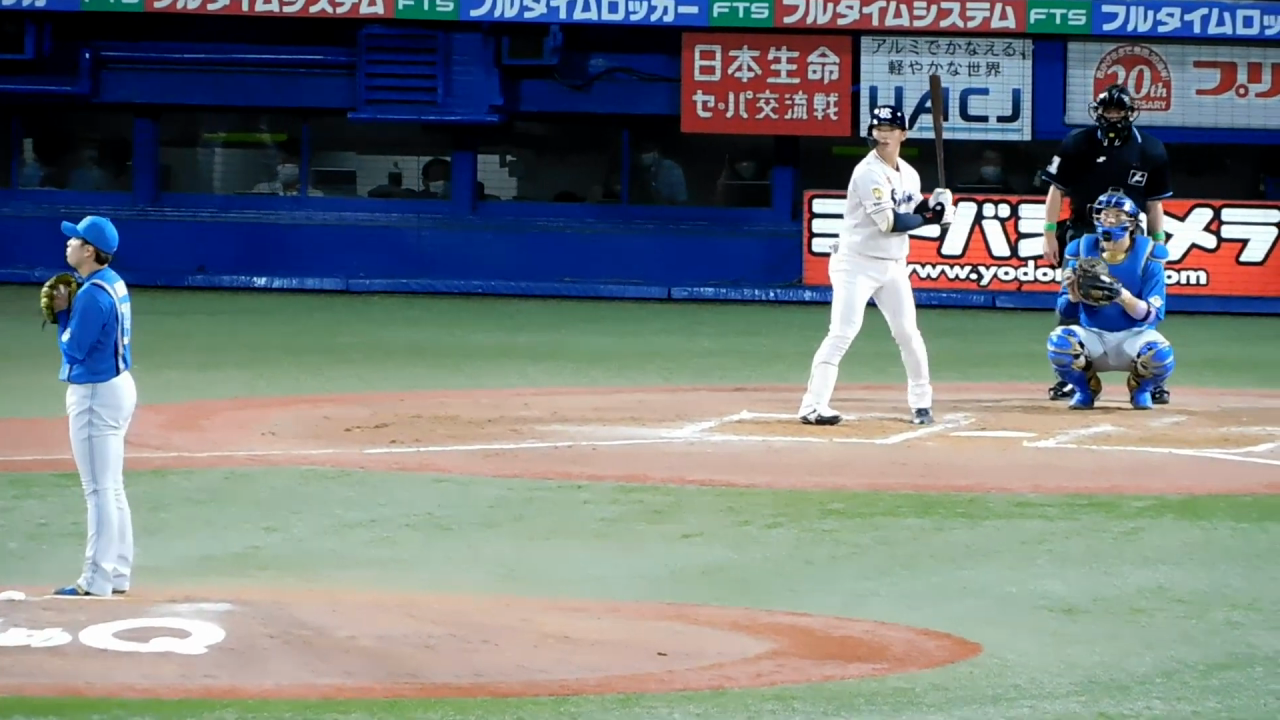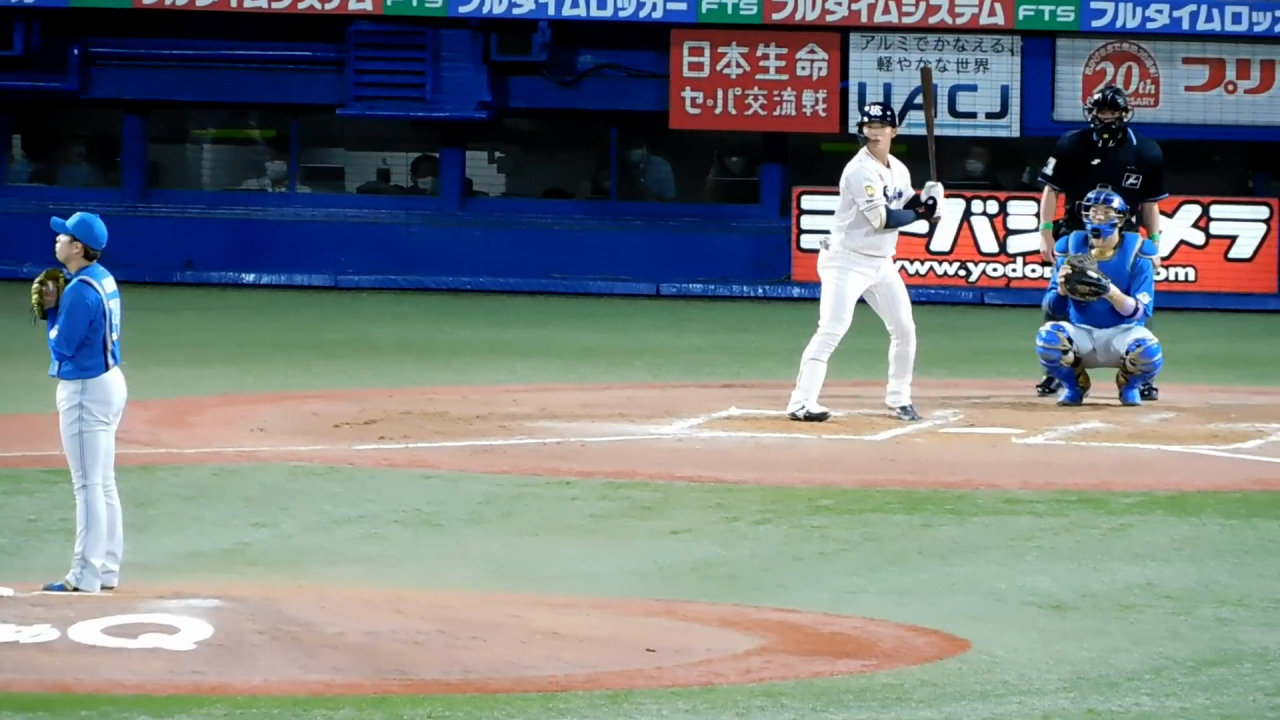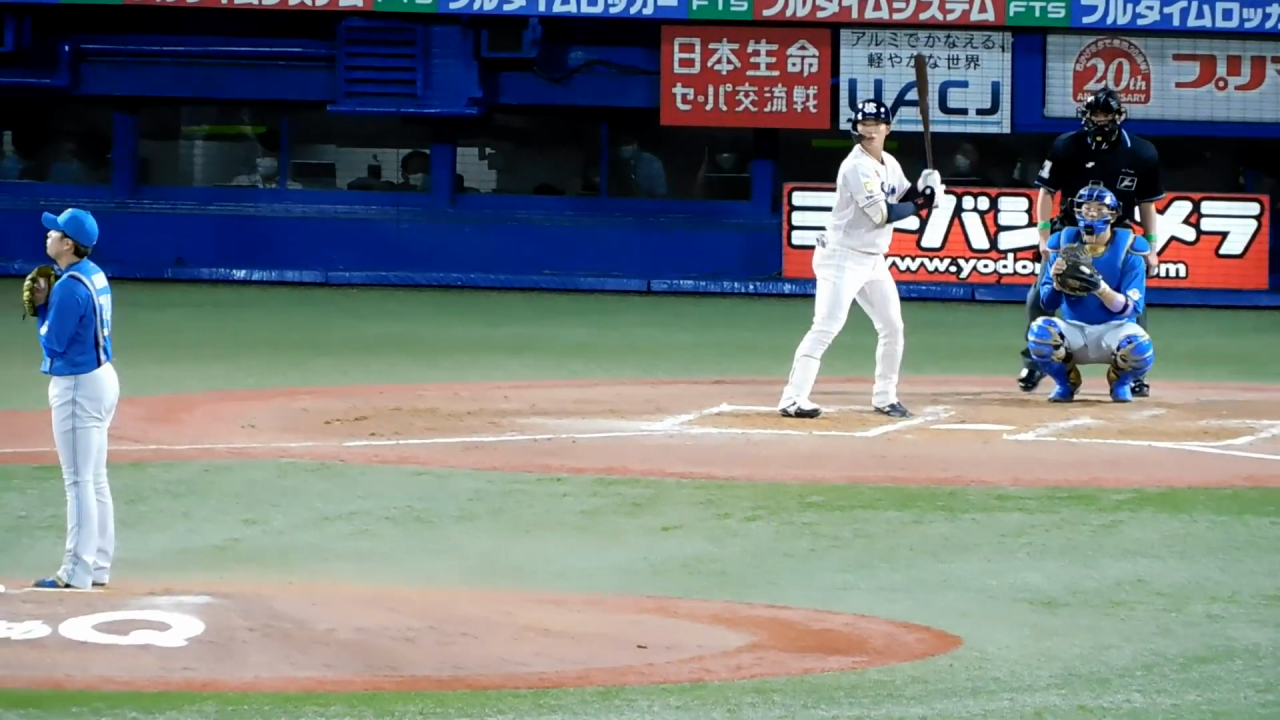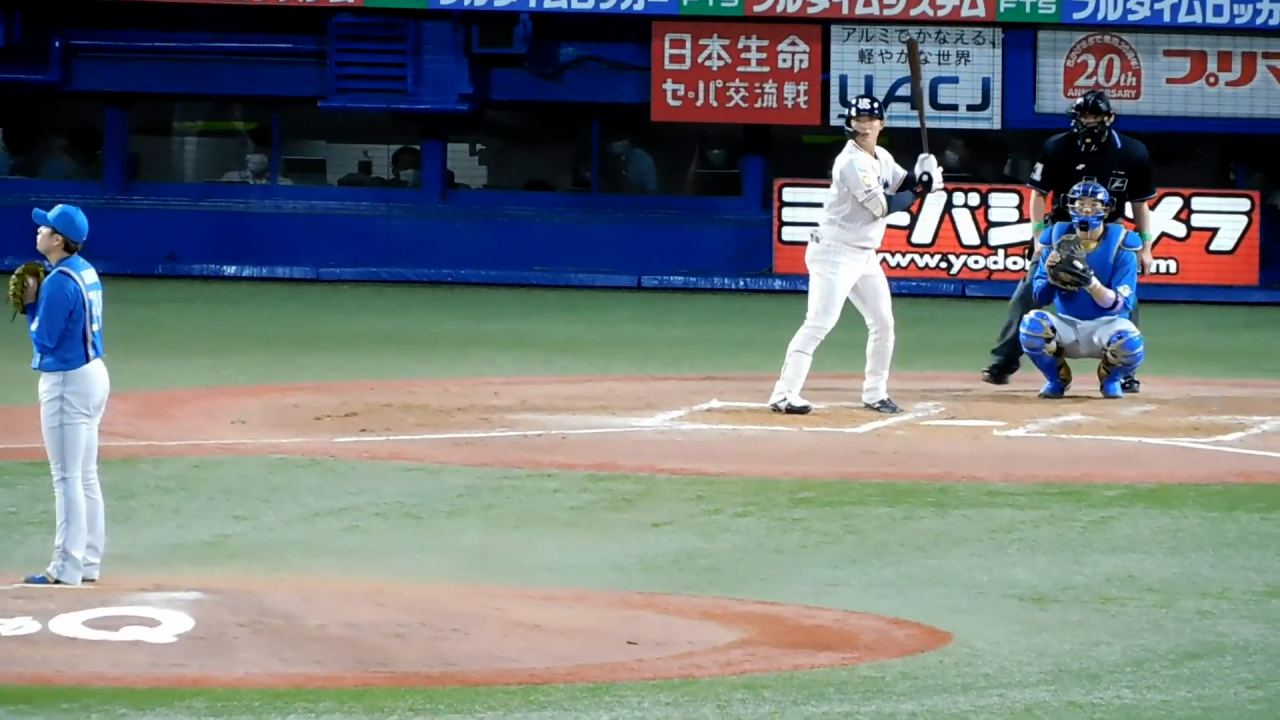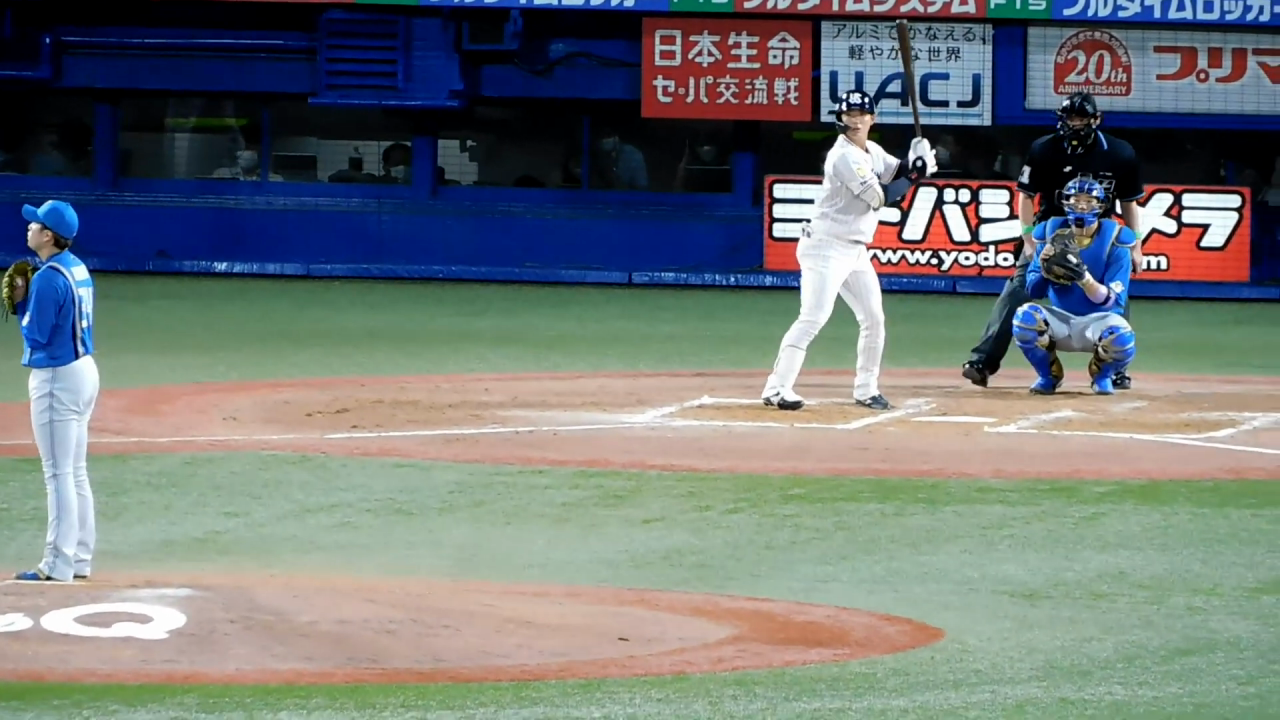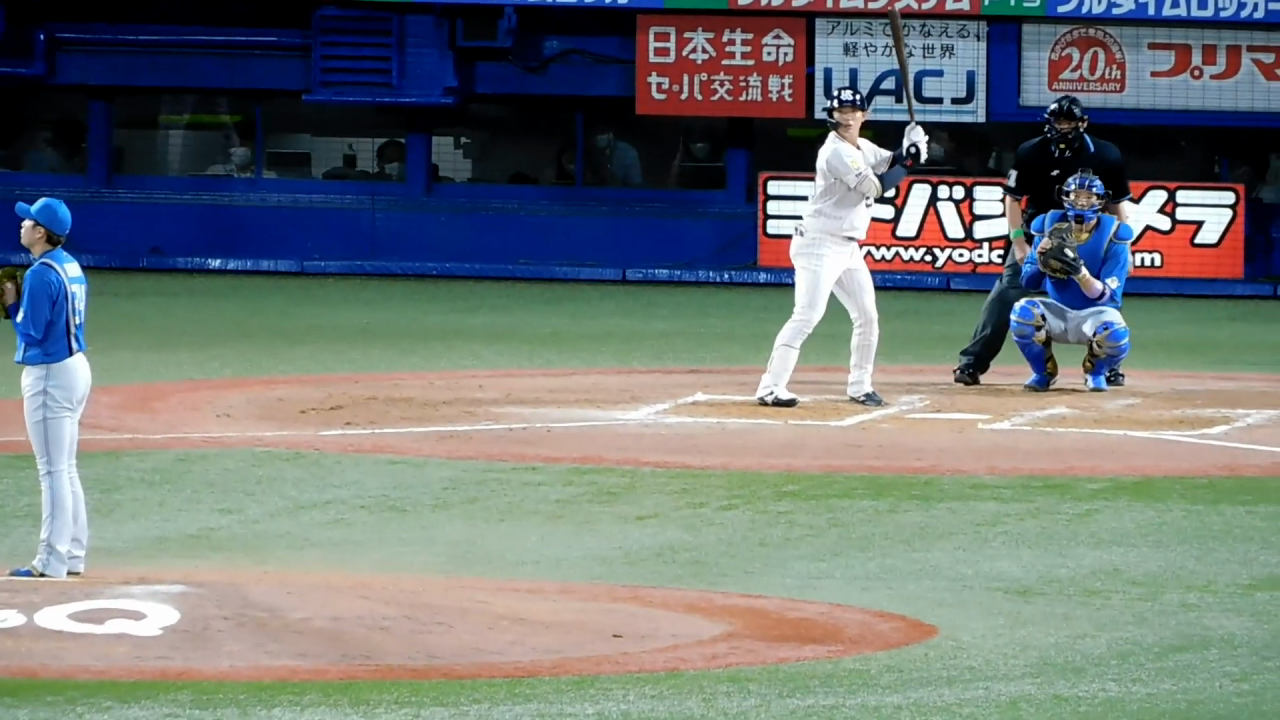
dt=0.1s
person 1, frame 1
left shoulder: (92, 294)
right shoulder: (112, 282)
left elbow: (73, 351)
left wrist: (63, 312)
right wrist: (67, 310)
left hip: (96, 394)
right hip: (116, 387)
left knee: (98, 489)
right knee: (111, 488)
left ankle: (97, 581)
right ankle: (117, 572)
person 1, frame 2
left shoulder: (79, 290)
right shoulder: (102, 278)
left elbow: (62, 349)
left wrist: (52, 311)
right wrist: (57, 307)
left hip: (85, 390)
right hip: (107, 382)
left knee: (87, 486)
right knee: (103, 483)
left ankle: (85, 576)
right ankle: (106, 568)
person 1, frame 3
left shoulder: (69, 286)
right shoulder: (93, 274)
left elbow: (53, 345)
left wrist: (43, 307)
right wrist: (48, 303)
left hip: (78, 386)
right hip: (100, 378)
left knee: (79, 482)
right knee: (95, 480)
left ankle: (77, 573)
right ankle: (97, 565)
person 1, frame 4
left shoulder: (59, 281)
right shoulder: (85, 271)
left elbow: (44, 341)
left wrist: (31, 305)
right wrist: (38, 302)
left hip: (68, 382)
right hip: (92, 374)
left knee: (67, 477)
right knee: (85, 476)
left ankle: (67, 569)
right ankle: (88, 561)
person 1, frame 5
left shoulder: (48, 276)
right shoulder: (77, 267)
left elbow: (35, 336)
left wrist: (21, 304)
right wrist: (28, 300)
left hip: (58, 378)
right hip: (82, 371)
left knee: (59, 474)
right knee: (74, 472)
left ankle: (59, 565)
right ankle: (79, 557)
person 1, frame 6
left shoulder: (41, 273)
right shoulder: (69, 265)
left elbow: (30, 333)
left wrist: (11, 306)
right wrist: (19, 303)
left hip: (50, 375)
right hip: (73, 368)
left knee: (52, 470)
right knee: (65, 469)
left ankle: (52, 562)
right ankle: (71, 554)
person 2, frame 1
left shoulder: (908, 173)
right shoulder: (868, 172)
left elbow: (914, 211)
right elbow: (889, 222)
left wrist: (933, 205)
right wrist: (930, 216)
left hip: (893, 265)
right hip: (857, 263)
left knee: (907, 333)
right knee: (842, 333)
left ankle: (920, 400)
right ankle: (812, 406)
person 2, frame 2
left shoulder: (898, 168)
right shoulder: (860, 169)
left elbow: (906, 205)
right elbow: (882, 219)
left wrist: (927, 197)
right wrist: (922, 212)
left hip: (882, 262)
right hip: (846, 259)
left knee: (904, 327)
right knee: (832, 330)
left ankle: (900, 398)
right ankle: (801, 402)
person 2, frame 3
left shoulder: (890, 164)
right shoulder: (856, 167)
left elbow: (903, 198)
right elbow: (882, 214)
left wrist: (922, 189)
right wrist: (920, 204)
left hip: (874, 259)
right hip: (842, 257)
left knee: (892, 326)
right knee: (826, 328)
left ankle: (885, 396)
right ankle: (793, 399)
person 2, frame 4
left shoulder: (882, 157)
right shoulder: (851, 162)
left elbow: (902, 184)
right elbow: (882, 206)
left wrist: (921, 173)
right wrist: (919, 190)
left hip: (866, 254)
right hip: (835, 252)
left knee: (883, 322)
right knee: (819, 323)
left ankle: (875, 392)
right ankle: (784, 394)
person 2, frame 5
left shoulder: (873, 151)
right shoulder: (844, 156)
left elbow: (897, 173)
right elbow: (878, 197)
left wrist: (915, 161)
right wrist: (913, 176)
left hip: (857, 249)
right hip: (826, 246)
left knee: (874, 319)
right knee: (812, 318)
left ankle: (866, 389)
right ankle: (777, 388)
person 2, frame 6
left shoulder: (863, 147)
right shoulder: (835, 152)
left elbow: (890, 164)
right elbow: (875, 186)
left wrist: (908, 147)
right wrist: (909, 162)
left hip: (849, 247)
right hip: (819, 244)
left knee: (867, 316)
right knee: (806, 316)
left ankle: (860, 386)
right ankle: (770, 388)
person 3, frame 1
left shoulder: (1151, 150)
right shoulder: (1077, 142)
left elbow: (1154, 202)
right elbow: (1057, 190)
left wrist: (1158, 243)
right wrist: (1050, 234)
right hip: (1084, 234)
person 3, frame 2
left shoulder: (1147, 152)
right shoulder: (1072, 144)
left elbow: (1150, 203)
right elbow: (1051, 190)
left wrist: (1154, 246)
right wrist: (1046, 235)
right hip: (1075, 234)
right ankle: (1054, 372)
person 3, frame 3
left shoulder: (1142, 153)
right shoulder: (1067, 145)
left elbow: (1147, 204)
right elbow: (1047, 192)
left wrist: (1151, 246)
right wrist: (1044, 235)
right hip: (1070, 231)
right knee: (1042, 295)
left ankle: (1132, 375)
right ankle: (1034, 364)
person 3, frame 4
left shoulder: (1133, 153)
right shoulder: (1057, 147)
left elbow: (1141, 203)
right elbow: (1038, 193)
left wrist: (1145, 246)
right wrist: (1038, 236)
right knee: (1029, 291)
right ankle: (1002, 360)
person 3, frame 5
left shoulder: (1120, 153)
right shoulder: (1044, 149)
left elbow: (1129, 202)
right elbow: (1026, 196)
left wrist: (1135, 245)
right wrist: (1029, 239)
right knee: (1018, 290)
right ankle: (983, 360)
person 3, frame 6
left shoulder: (1106, 156)
right shoulder: (1030, 153)
left elbow: (1116, 204)
right elbow: (1013, 199)
right wrist: (1018, 242)
right knee: (1005, 293)
right ankle: (972, 362)
person 4, frame 1
left shoulder: (1147, 257)
right shoulder: (1082, 252)
left elbow: (1154, 314)
right elbow: (1064, 311)
left wrist: (1122, 295)
right wrist: (1073, 295)
left hip: (1134, 336)
right hip: (1093, 336)
left knee: (1161, 356)
right knee: (1058, 341)
left ankle: (1140, 389)
right ankle: (1086, 389)
person 4, frame 2
left shoulder: (1136, 254)
right shoulder: (1072, 249)
left elbow: (1142, 311)
right elbow: (1054, 308)
left wrist: (1111, 291)
right wrist: (1062, 288)
left hip: (1123, 333)
right hip: (1083, 333)
left knee: (1149, 353)
right knee: (1047, 337)
left ankle: (1129, 385)
right ankle: (1075, 385)
person 4, frame 3
left shoulder: (1128, 250)
right shoulder: (1064, 245)
left elbow: (1132, 308)
right elbow: (1049, 303)
left wrist: (1100, 288)
right wrist: (1057, 282)
left hip: (1114, 329)
right hip: (1075, 329)
left knee: (1141, 349)
right knee: (1039, 332)
left ankle: (1120, 382)
right ankle: (1066, 382)
person 4, frame 4
left shoulder: (1121, 246)
right shoulder: (1057, 239)
left elbow: (1121, 305)
right elbow: (1041, 297)
left wrist: (1091, 283)
right wrist: (1051, 275)
left hip: (1106, 324)
right hip: (1067, 324)
left knee: (1131, 345)
right knee: (1031, 326)
left ankle: (1110, 378)
right ankle: (1057, 378)
person 4, frame 5
left shoulder: (1115, 241)
right shoulder: (1051, 233)
left elbow: (1113, 301)
right elbow: (1033, 292)
left wrist: (1084, 277)
right wrist: (1045, 269)
left hip: (1098, 320)
right hip: (1060, 319)
left knee: (1122, 341)
right knee: (1024, 317)
left ankle: (1102, 374)
right ankle: (1049, 374)
person 4, frame 6
left shoulder: (1113, 237)
right shoulder: (1050, 226)
left elbow: (1108, 296)
right elbow: (1027, 283)
left wrist: (1080, 272)
right wrist: (1040, 263)
left hip: (1095, 313)
right hip: (1056, 312)
left knee: (1116, 338)
right knee: (1022, 312)
left ankle: (1095, 371)
right ankle: (1043, 372)
